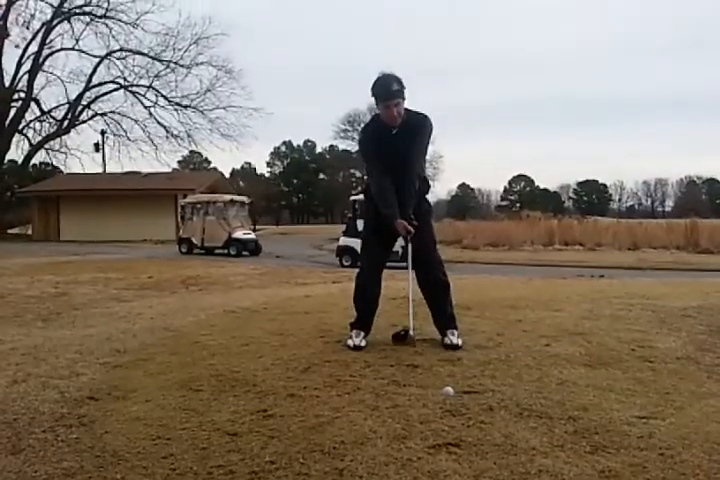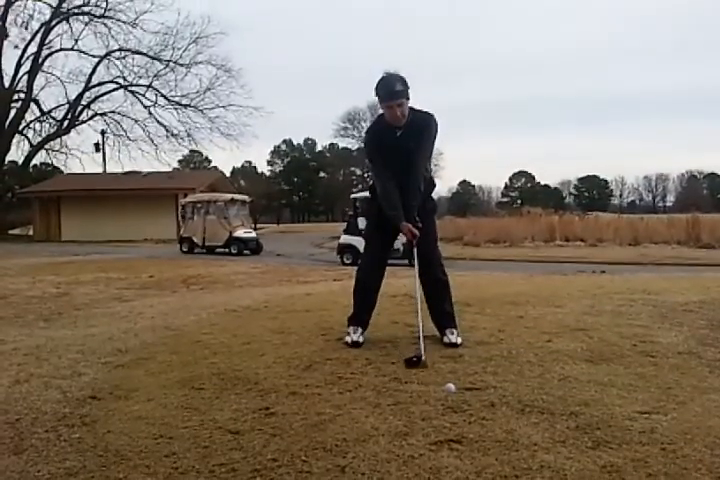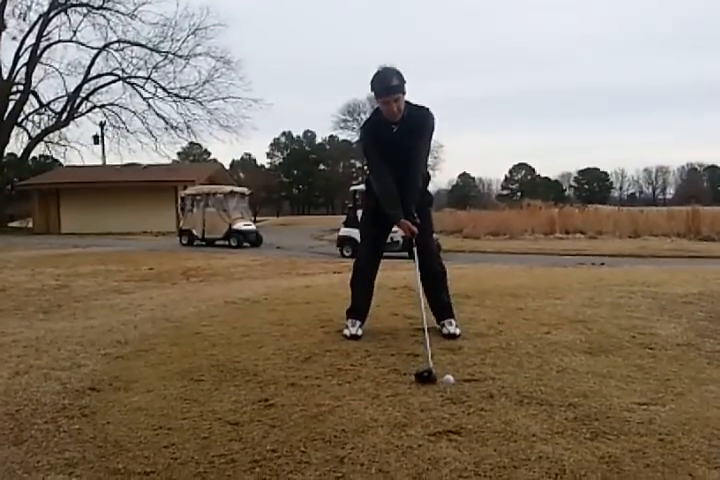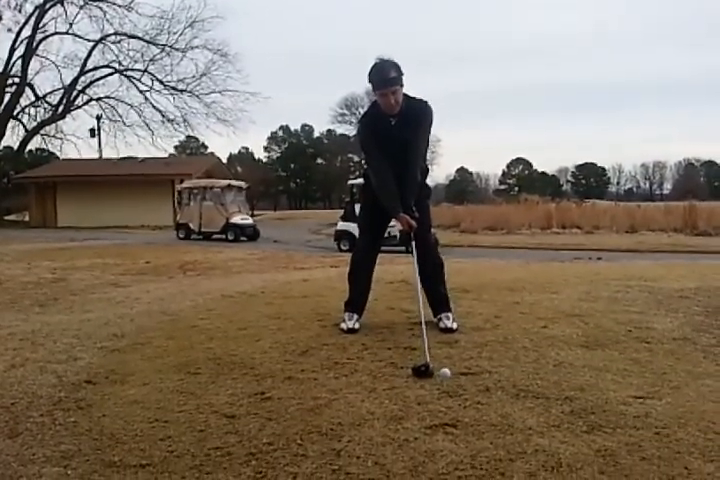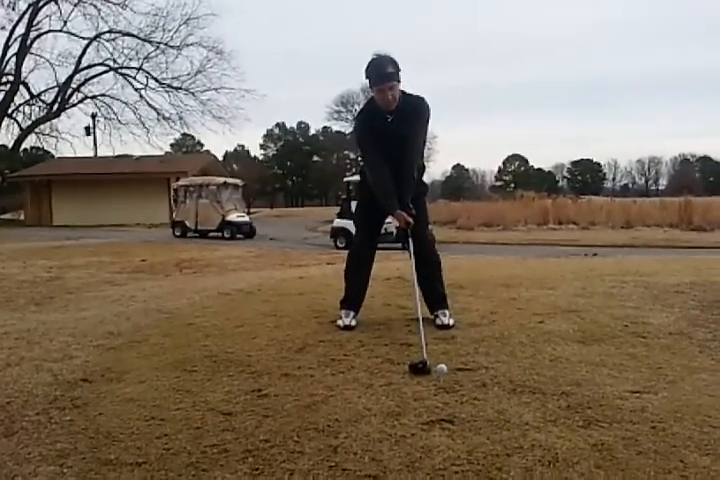
dt=1s
person 1, frame 1
left shoulder: (421, 124)
right shoulder: (369, 133)
left elbow: (413, 170)
right elbow: (377, 178)
left wrist: (406, 212)
right wrist: (394, 218)
left hip: (414, 202)
right hip: (380, 205)
left knee: (429, 263)
right knee: (370, 264)
left ankle: (448, 327)
right ankle: (360, 327)
person 1, frame 2
left shoulder: (426, 123)
right shoulder: (374, 134)
left elbow: (418, 171)
right elbow: (384, 180)
left wrist: (412, 215)
right wrist: (399, 220)
left hip: (420, 200)
right hip: (384, 202)
left knee: (431, 261)
right knee: (371, 261)
left ankle: (447, 325)
right ankle: (357, 324)
person 1, frame 3
left shoulder: (423, 118)
right shoulder: (370, 129)
left elbow: (416, 167)
right elbow: (380, 177)
left wrist: (409, 212)
right wrist: (397, 217)
left hip: (415, 193)
right hip: (380, 196)
left knee: (428, 252)
right knee: (367, 253)
left ankle: (445, 316)
right ankle: (355, 317)
person 1, frame 4
left shoulder: (421, 111)
right shoulder: (368, 122)
left elbow: (416, 161)
right elbow: (378, 171)
left wrist: (408, 205)
right wrist: (396, 211)
left hip: (414, 187)
right hip: (378, 189)
left knee: (426, 245)
right knee: (366, 246)
left ankle: (442, 310)
right ankle: (352, 311)
person 1, frame 5
left shoulder: (417, 107)
right shoulder: (364, 118)
left elbow: (412, 158)
right elbow: (374, 167)
left wrist: (405, 202)
right wrist: (393, 208)
left hip: (410, 184)
right hip: (374, 186)
left knee: (423, 242)
right knee: (363, 242)
left ankle: (439, 307)
right ankle: (349, 308)
